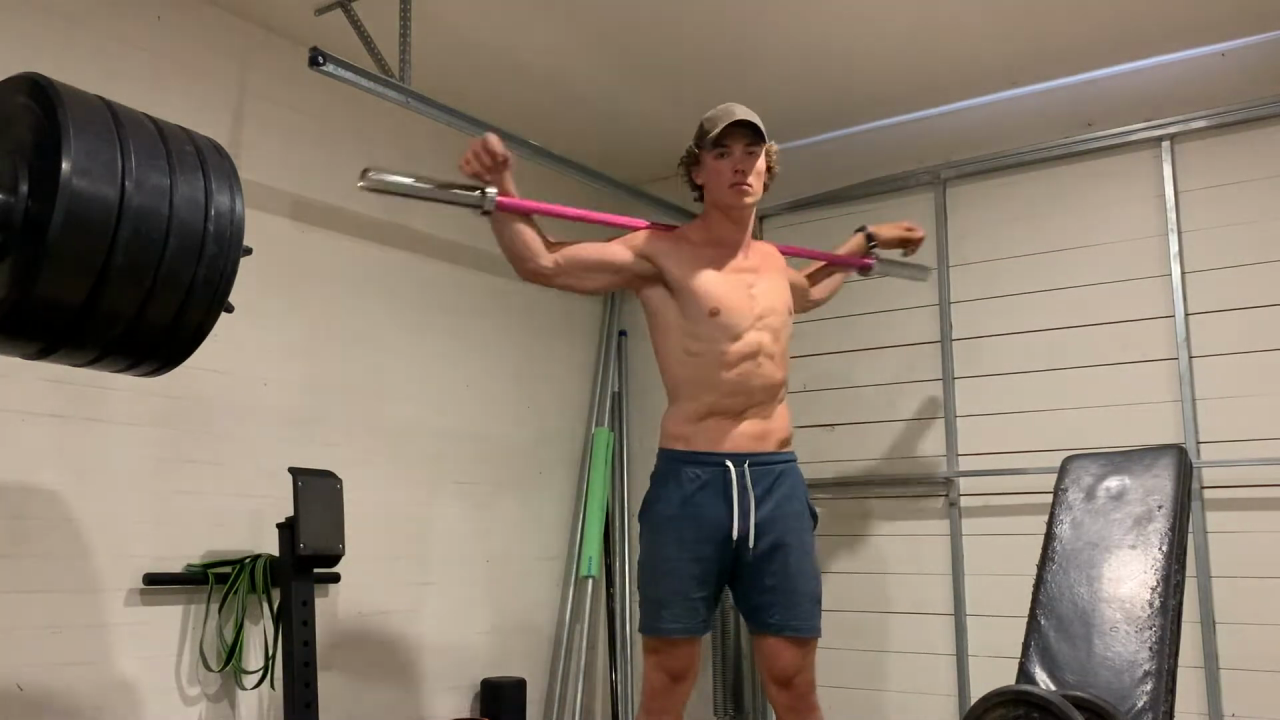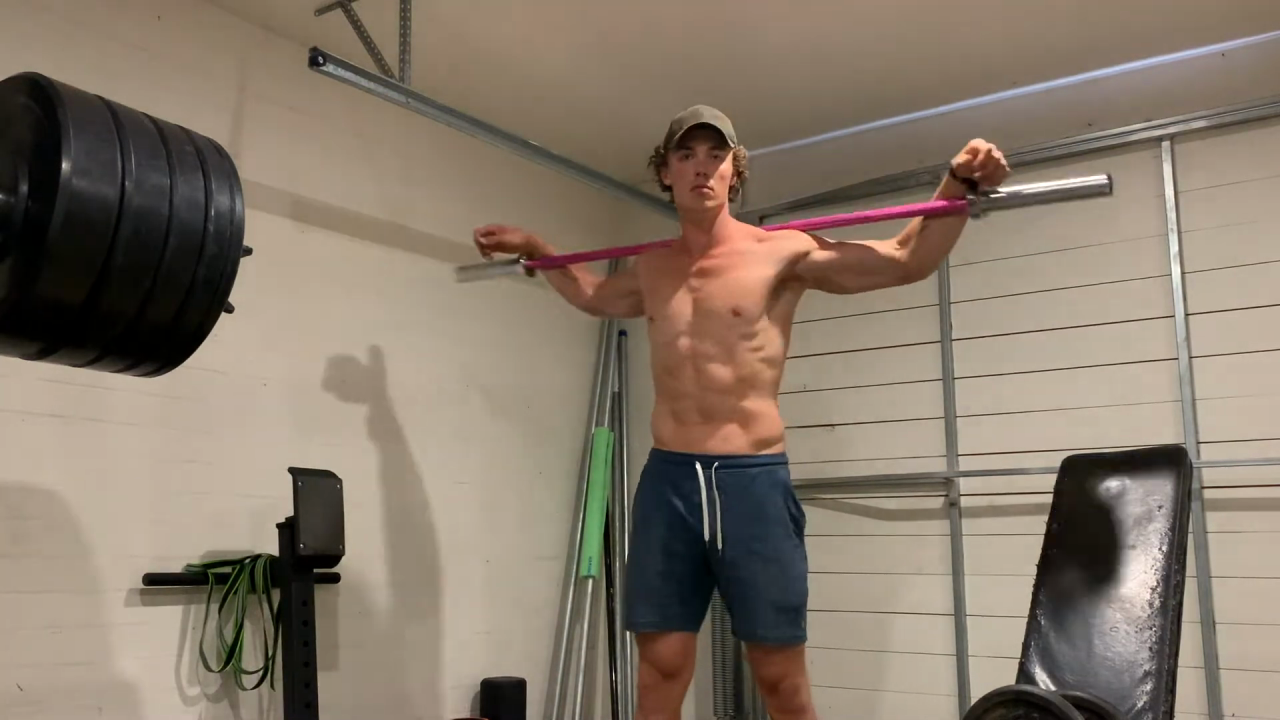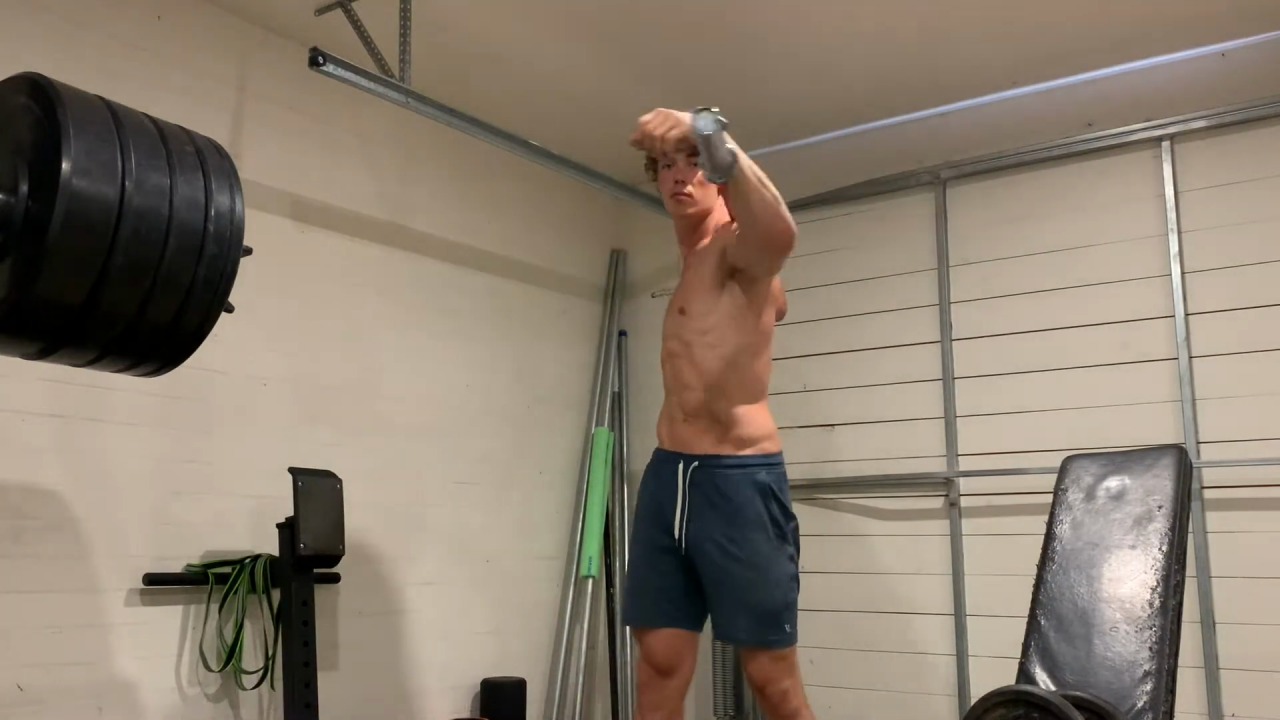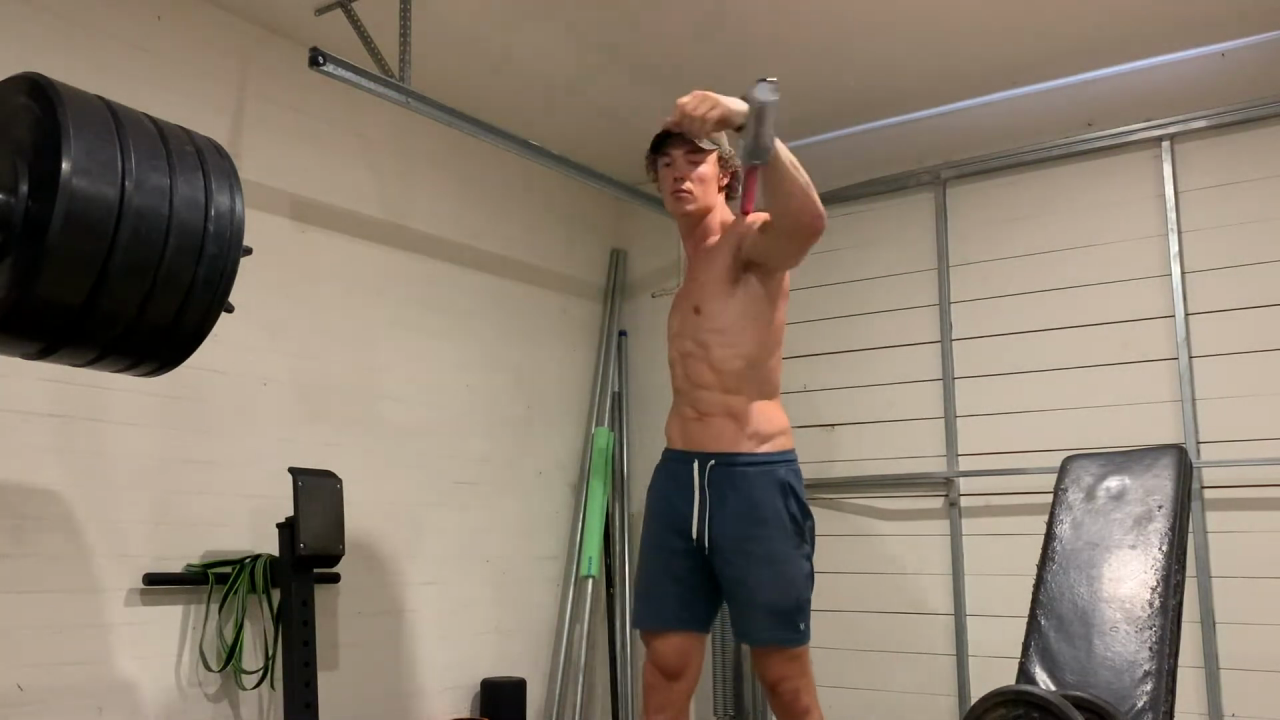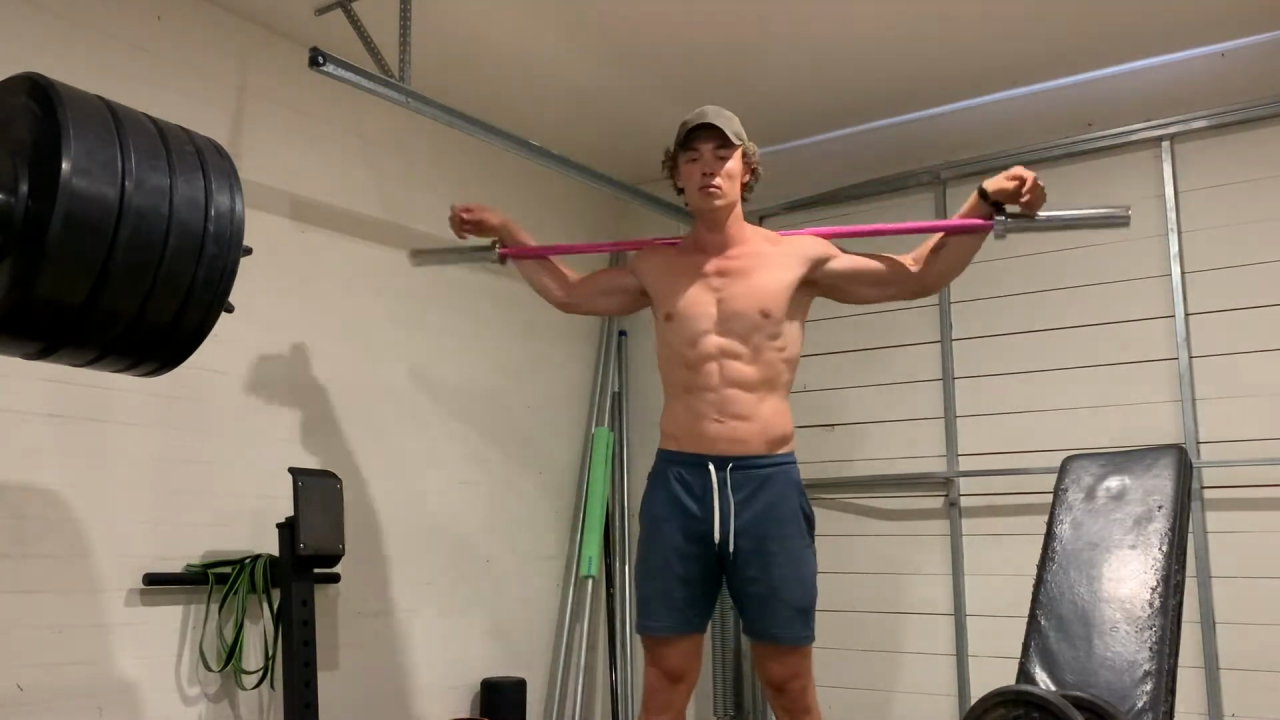
dt=0.5s
person 1, frame 1
left shoulder: (773, 262)
right shoulder: (659, 251)
right elbow: (541, 263)
left wrist: (869, 242)
right wrist: (499, 187)
left hip: (777, 483)
right hip: (689, 483)
person 1, frame 2
left shoulder: (782, 252)
right shoulder: (651, 267)
left elbow: (911, 261)
right elbow: (596, 297)
left wrist: (958, 188)
right wrist: (540, 252)
left hip: (754, 483)
right hip: (667, 482)
right knee: (662, 669)
person 1, frame 3
left shoulder: (740, 243)
right shoulder: (700, 265)
left elbow: (778, 232)
right elbow: (773, 300)
left wrist: (711, 136)
left hip: (741, 480)
right hip: (668, 476)
right knee: (659, 665)
person 1, frame 4
left shoulder: (747, 239)
right shoulder: (699, 265)
left elbow: (806, 221)
left wrist: (743, 120)
left hip: (754, 479)
right hip: (677, 479)
right knee: (666, 668)
person 1, frame 5
left shoulder: (798, 256)
right shoulder: (657, 266)
left elbow: (921, 275)
right elbow: (575, 295)
left wrist: (983, 205)
right wrist: (516, 241)
left hip: (768, 483)
right hip: (679, 481)
